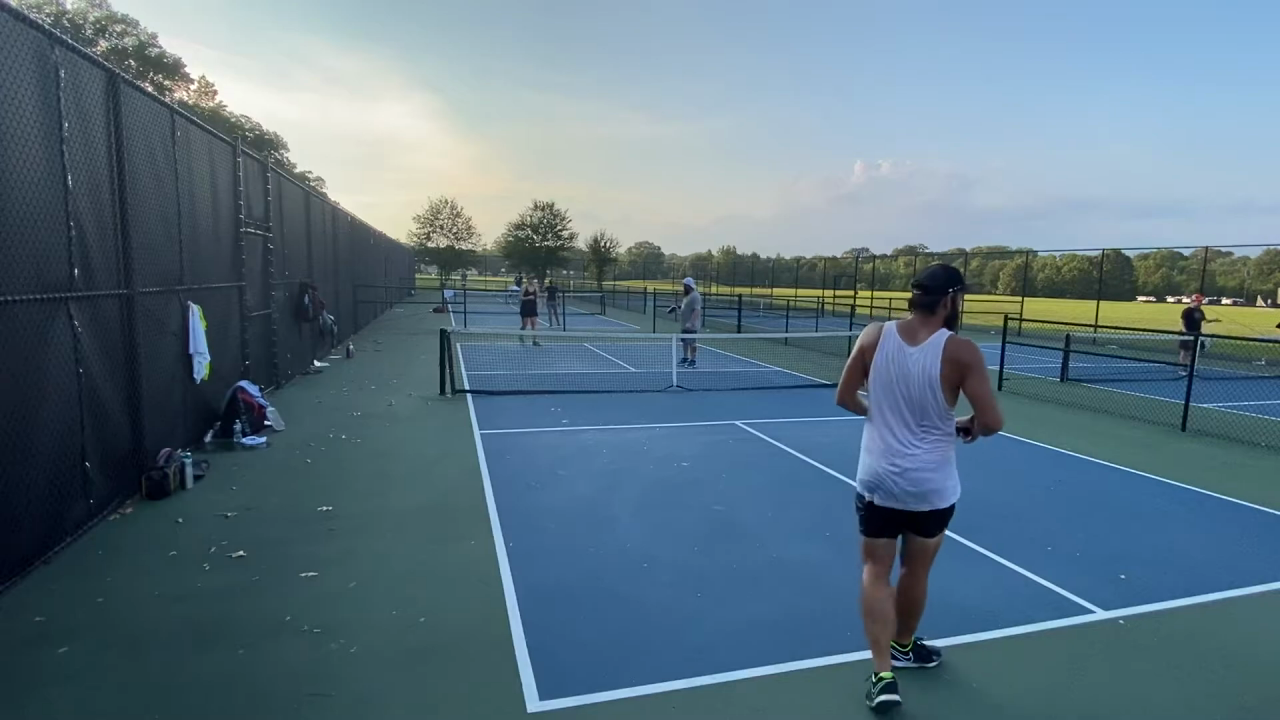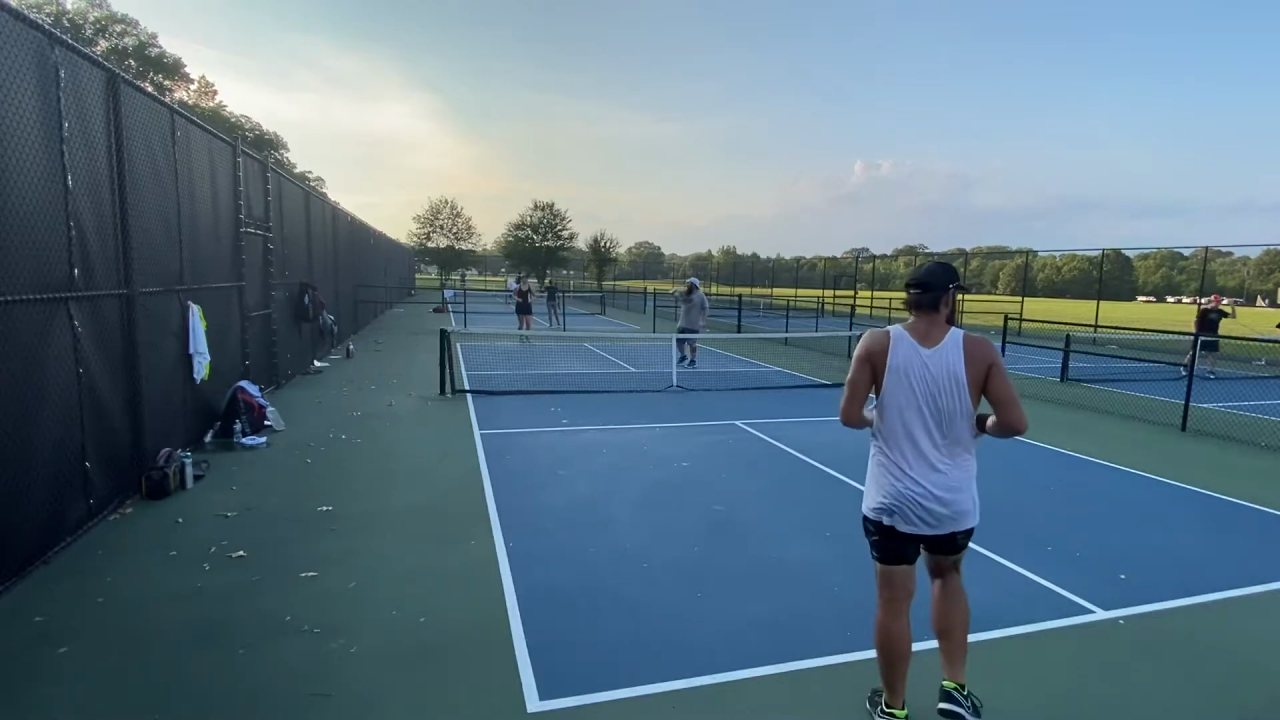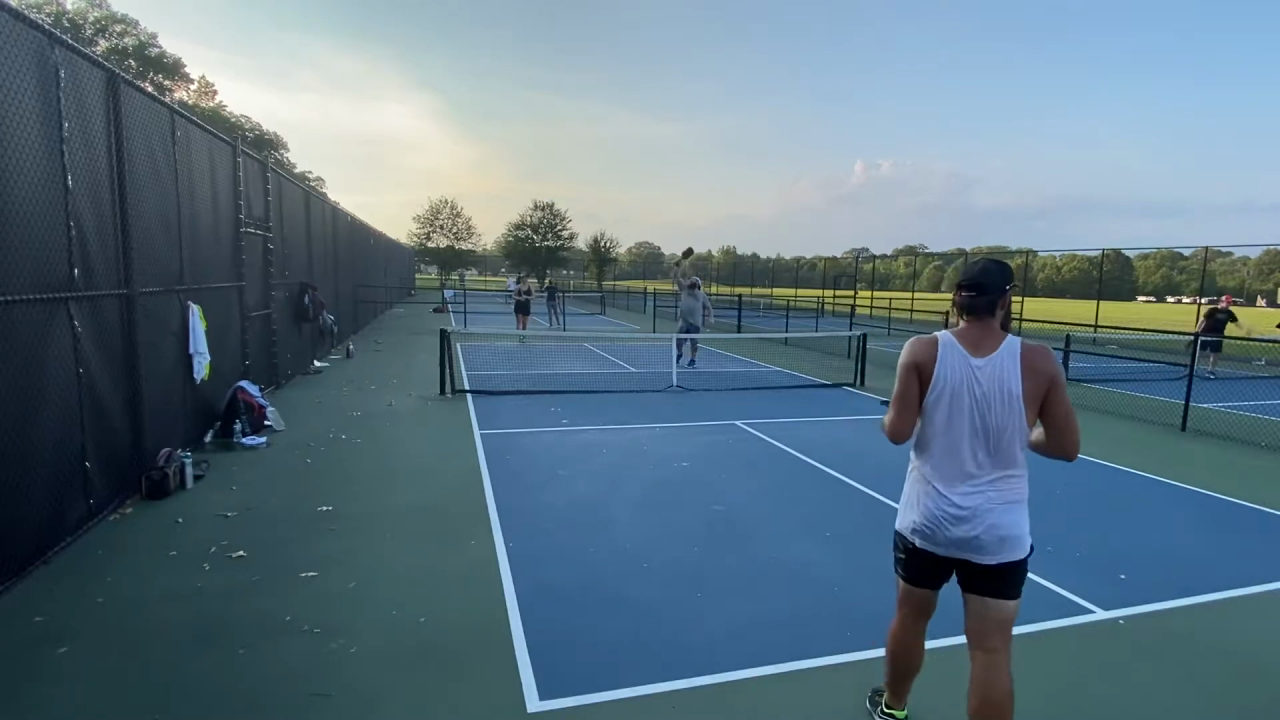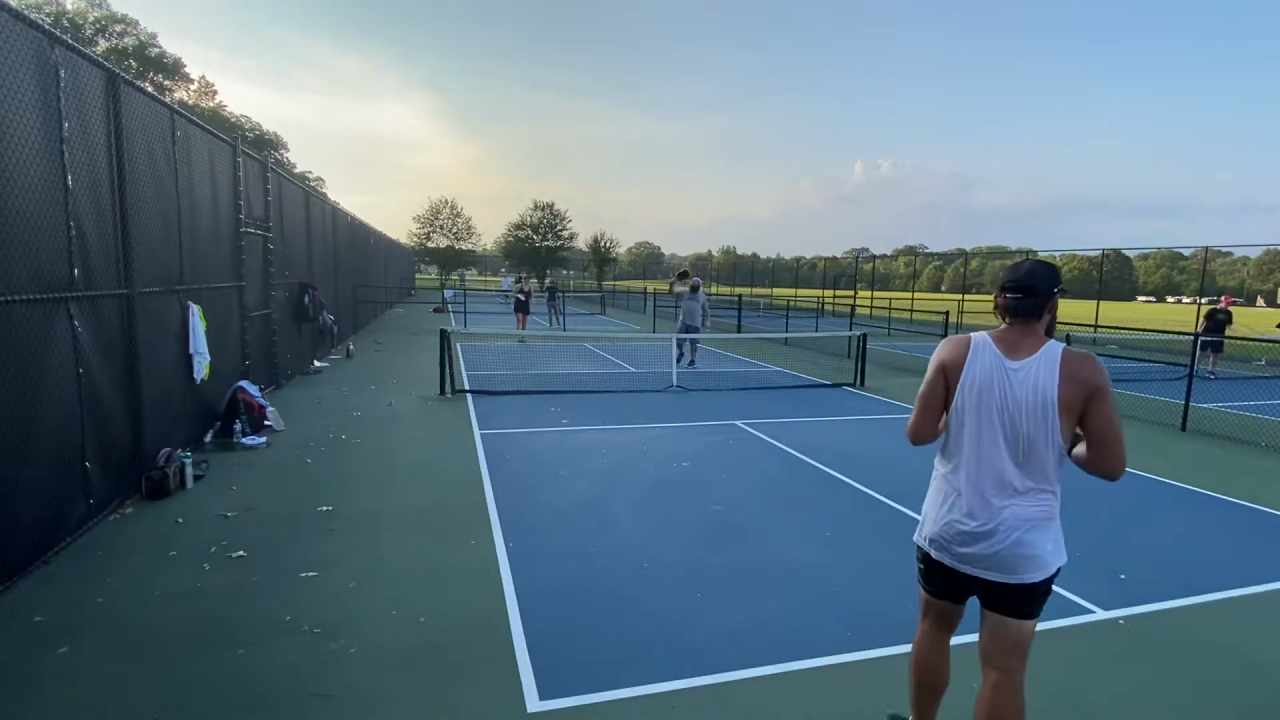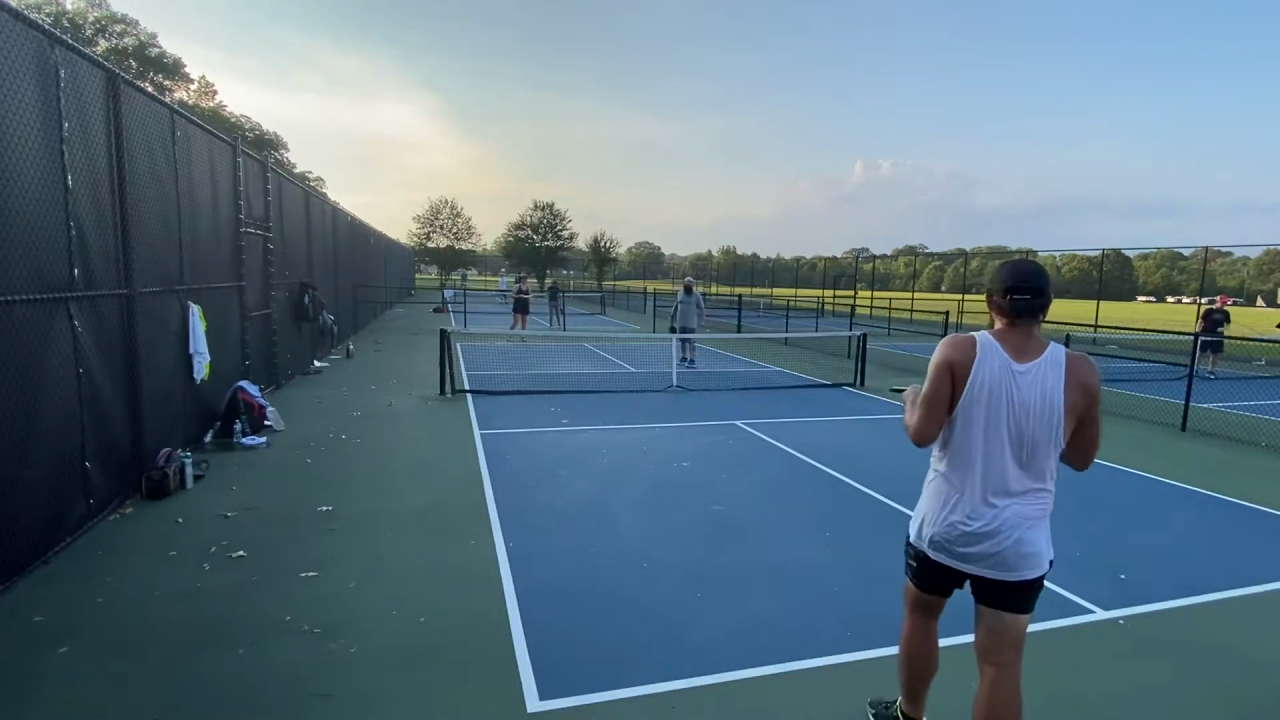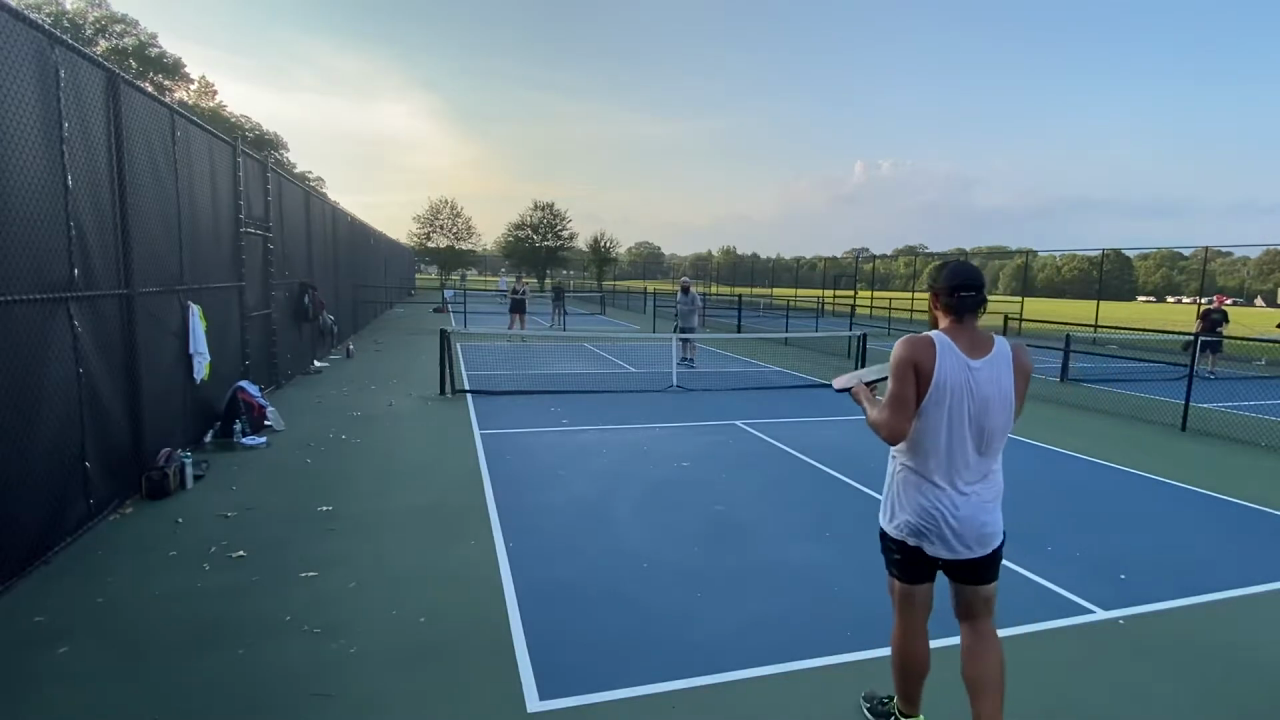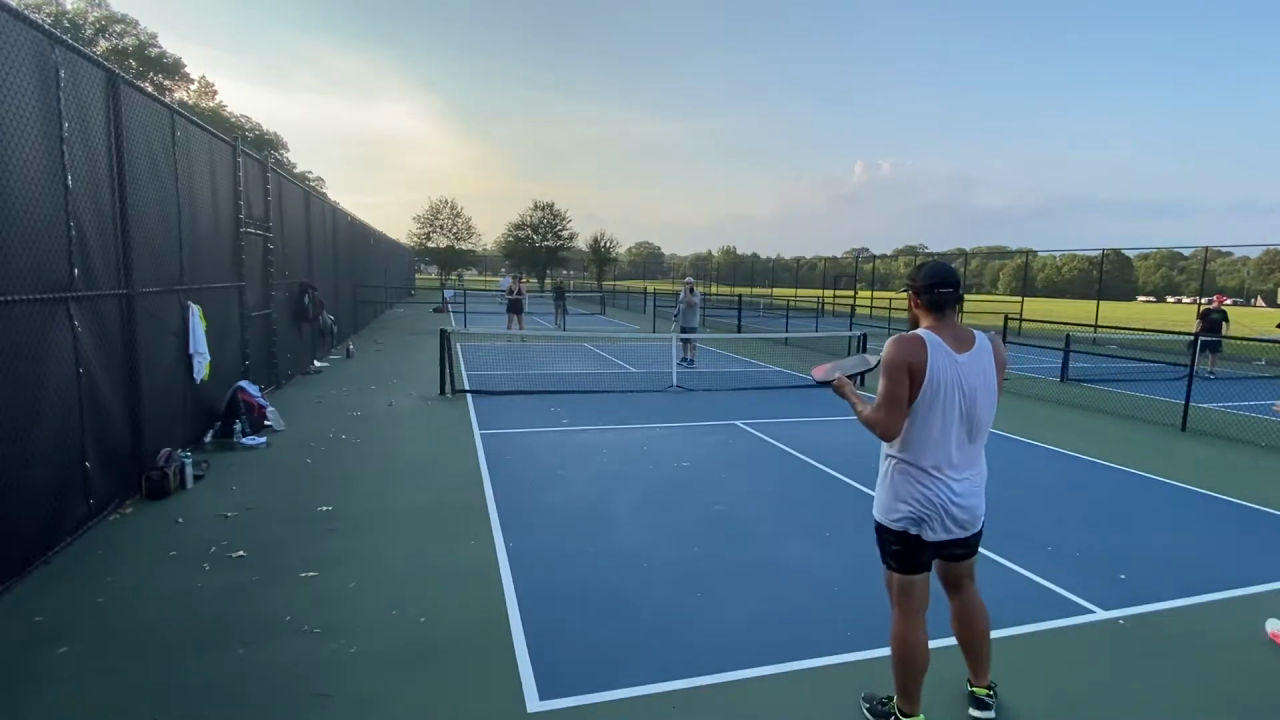
dt=0.4s
person 1, frame 1
left shoulder: (874, 336)
right shoulder: (961, 351)
left elbow: (844, 397)
right elbow: (991, 421)
right wrist: (968, 424)
left hip: (876, 474)
right hip: (931, 481)
left knee: (875, 568)
right knee: (916, 569)
left ankle: (882, 675)
right ankle: (903, 647)
person 1, frame 2
left shoulder: (876, 345)
right shoulder: (979, 350)
left elbow: (849, 416)
right elbow: (1015, 423)
left hip: (891, 499)
right hip: (955, 500)
left knee: (893, 601)
right knee: (948, 578)
person 1, frame 3
left shoulder: (922, 351)
right shoulder: (1039, 362)
left elbow: (897, 431)
right elbow: (1066, 447)
left hip: (927, 519)
right hip: (1001, 531)
left knee: (911, 617)
right knee: (991, 651)
person 1, frame 4
left shoulder: (955, 352)
right shoulder: (1082, 370)
left elbow: (918, 433)
right elbow: (1111, 466)
left hip: (947, 529)
right hip: (1023, 546)
left knee: (934, 629)
right knee: (1003, 670)
person 1, frame 5
left shoulder: (957, 351)
right shoulder: (1079, 371)
left elbow: (921, 433)
right elbow: (1080, 458)
left wrist: (912, 401)
left hip: (944, 526)
right hip: (1018, 544)
left knee: (920, 617)
right knee: (1001, 665)
person 1, frame 6
left shoulder: (914, 350)
right shoulder: (1017, 358)
left elbow: (893, 431)
left wrist: (865, 397)
left hip: (913, 516)
right hip: (980, 520)
left knee: (911, 620)
right knee: (979, 625)
person 1, frame 7
left shoulder: (905, 348)
right shoulder: (993, 349)
left elbow: (887, 427)
left wrist: (849, 393)
left hip: (909, 504)
right hip: (967, 501)
left knee: (909, 610)
right knee: (963, 590)
